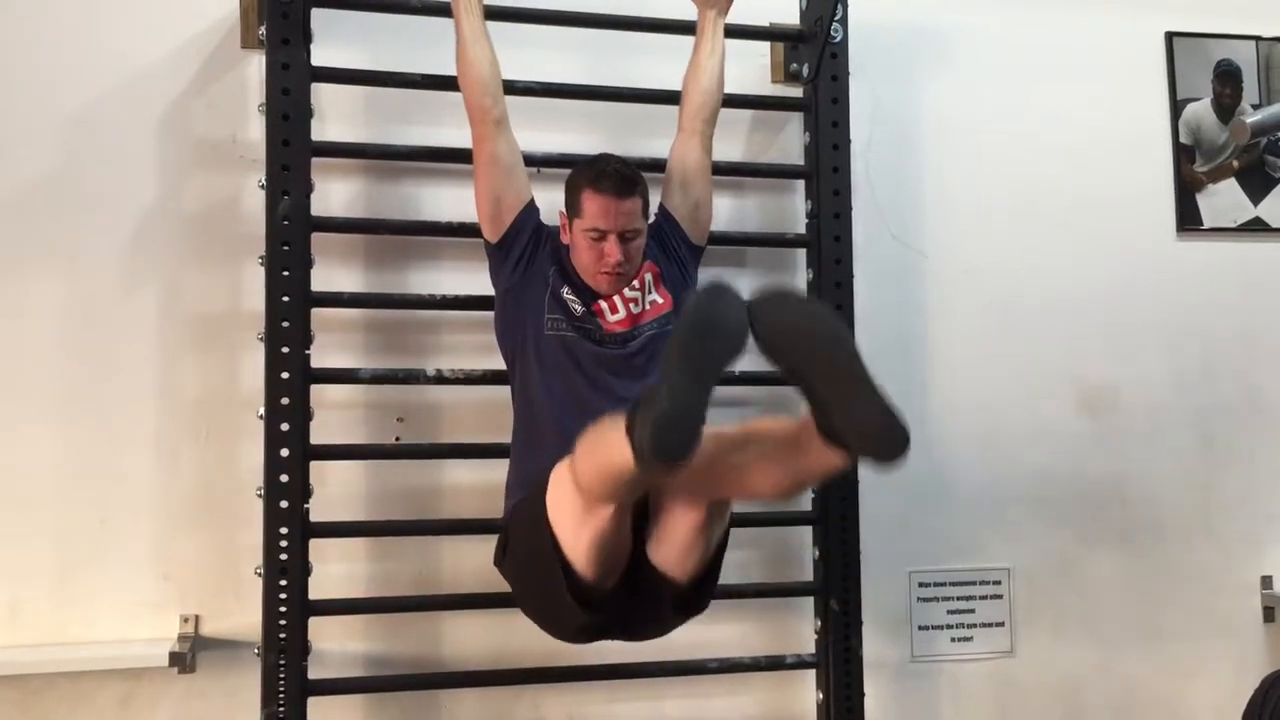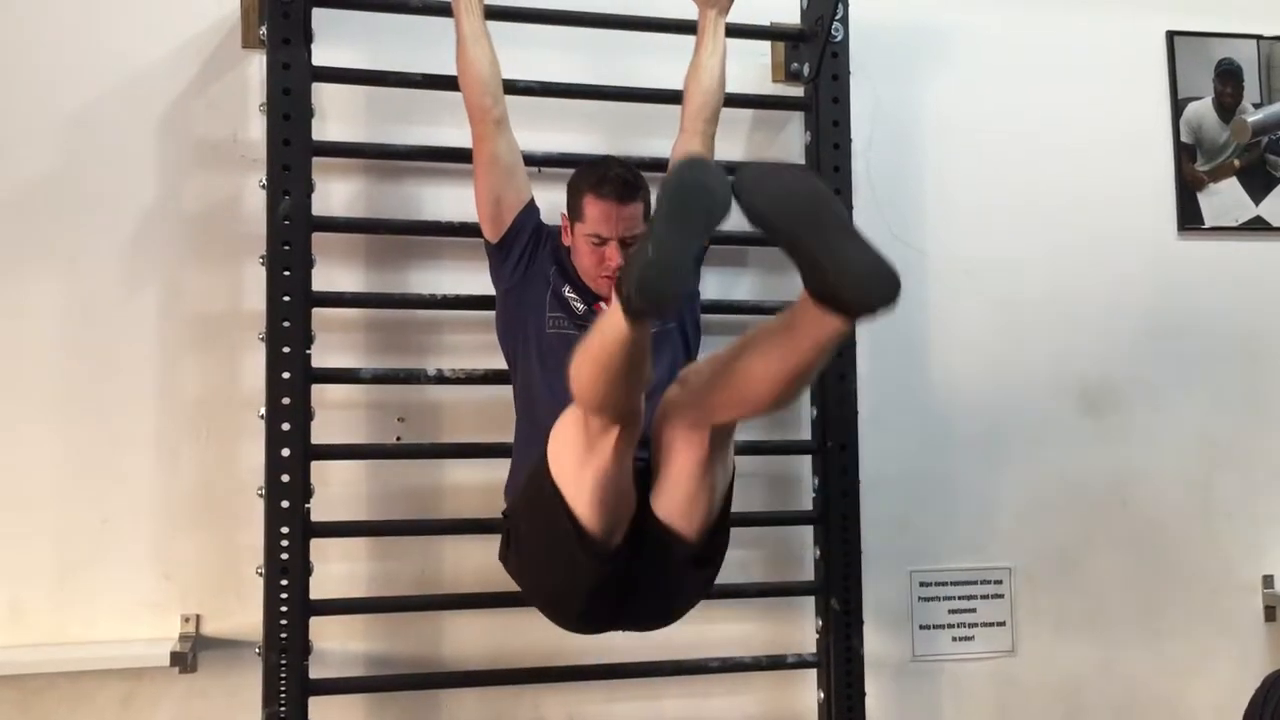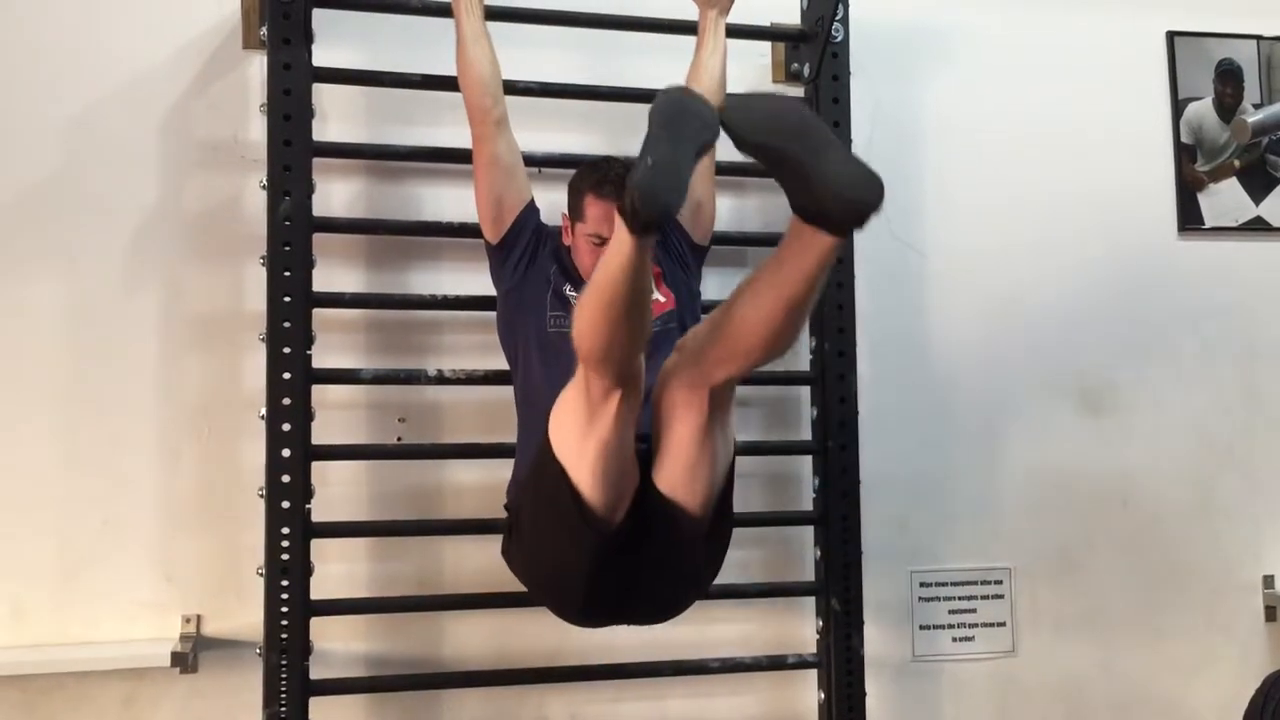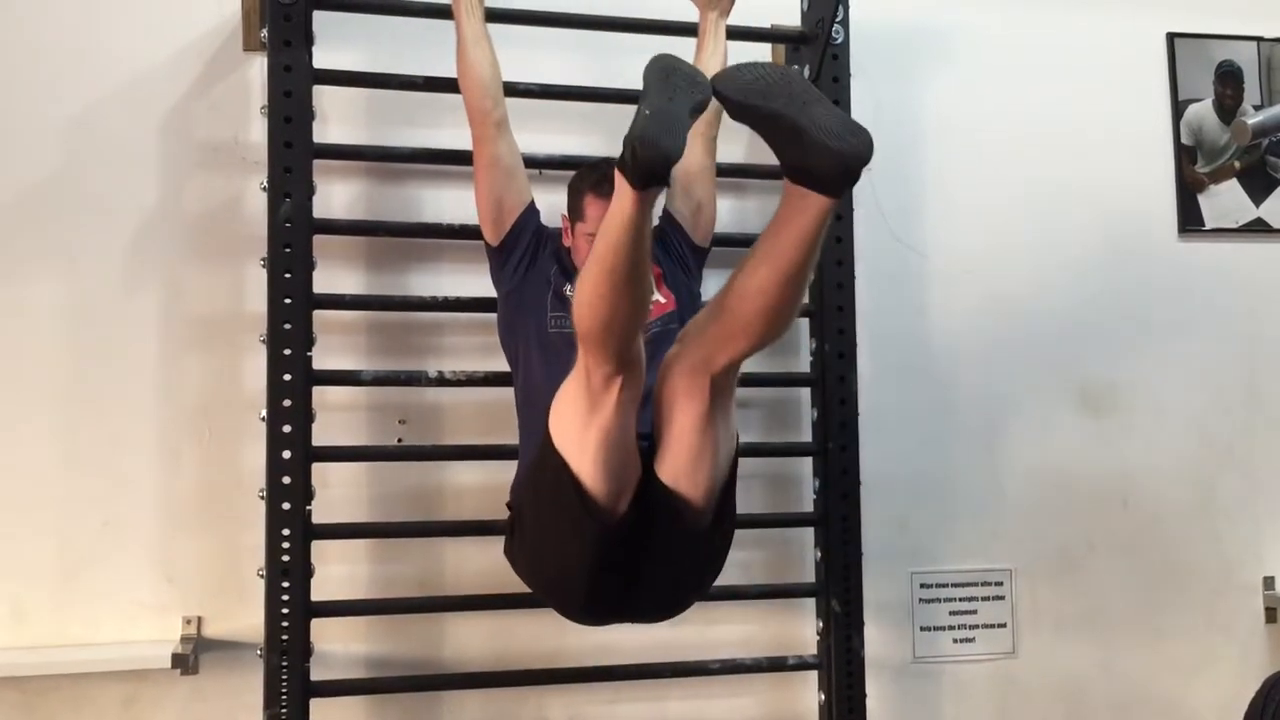
dt=0.2s
person 1, frame 1
left shoulder: (667, 268)
right shoulder: (529, 270)
left elbow: (696, 130)
right elbow: (489, 124)
left hip: (664, 574)
right hip: (563, 561)
left knee: (699, 463)
right knee: (606, 450)
left ankle: (840, 430)
right ankle: (657, 431)
person 1, frame 2
left shoulder: (670, 267)
right shoulder: (530, 270)
left elbow: (697, 132)
right elbow: (489, 124)
left hip: (669, 559)
right hip: (568, 554)
left knee: (694, 399)
right knee: (607, 402)
left ankle: (834, 297)
right ankle: (640, 302)
person 1, frame 3
left shoulder: (672, 266)
right shoulder: (531, 268)
left elbow: (703, 135)
right elbow: (489, 124)
left hip: (673, 553)
right hip: (571, 549)
left knee: (697, 368)
right knee: (610, 367)
left ankle: (824, 212)
person 1, frame 4
left shoulder: (670, 265)
right shoulder: (530, 269)
left elbow: (702, 135)
right elbow: (489, 126)
left hip: (676, 548)
right hip: (572, 544)
left knee: (699, 356)
right knee: (610, 355)
left ankle: (815, 178)
